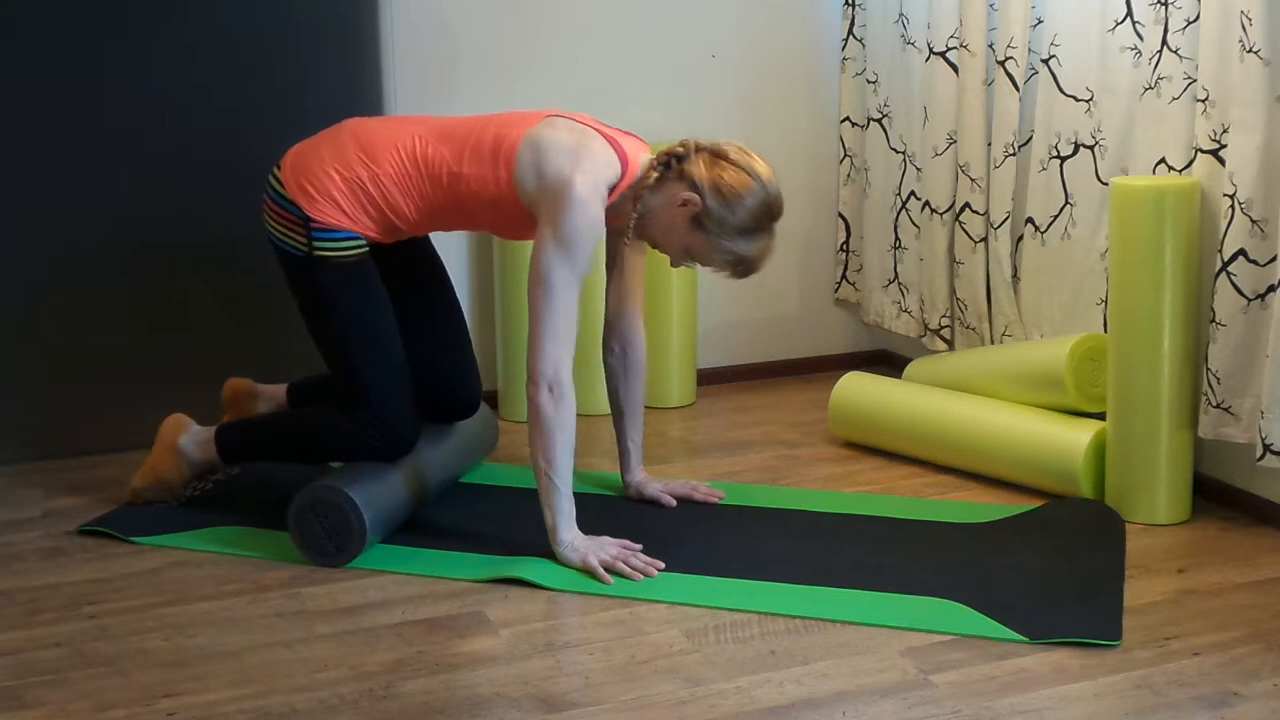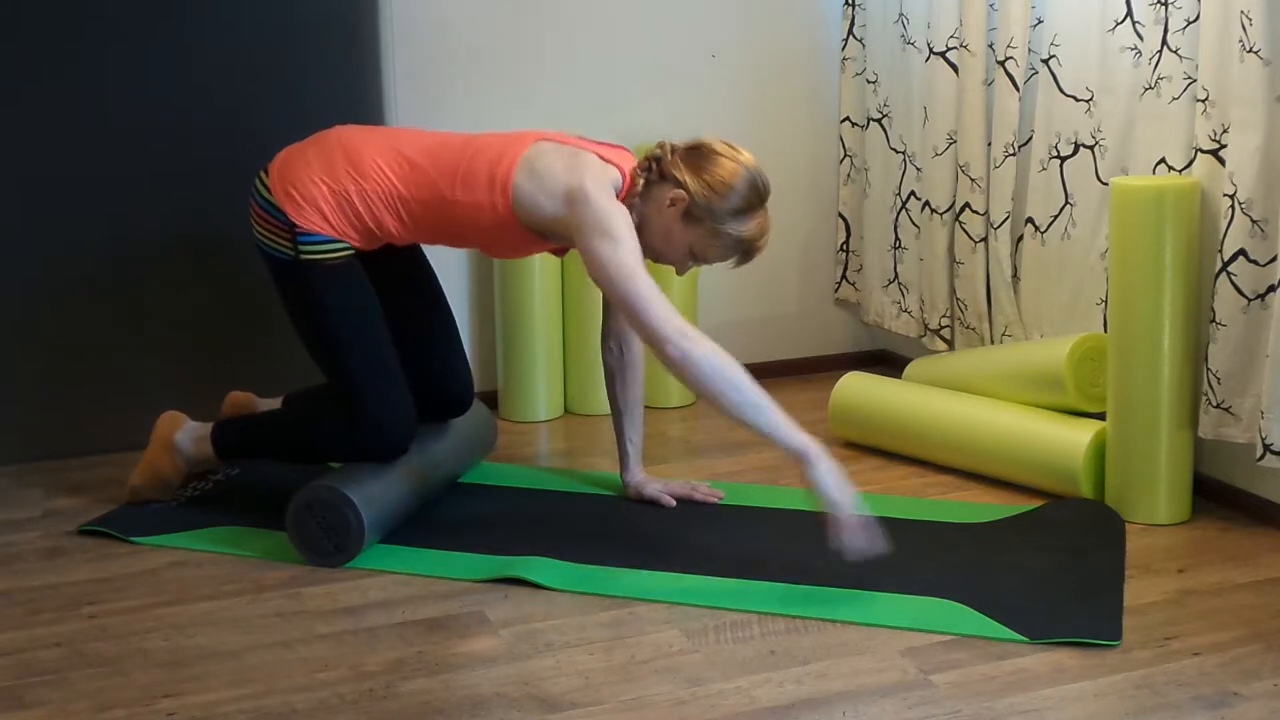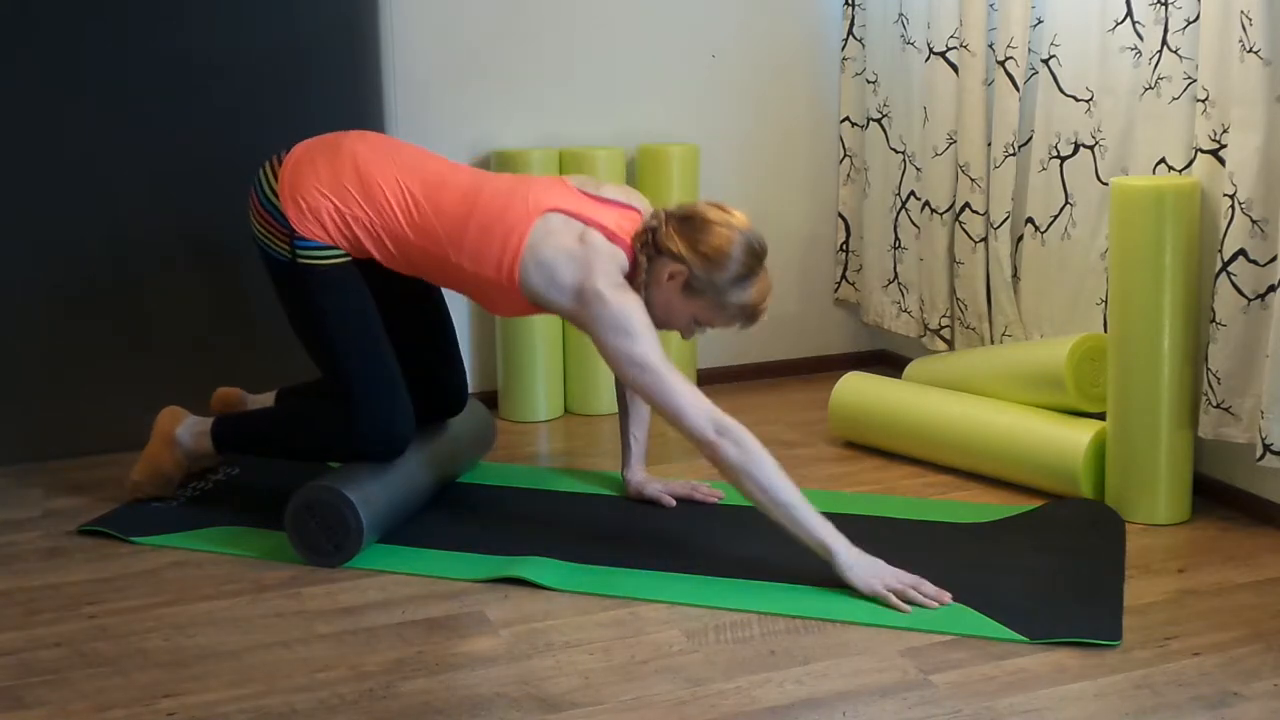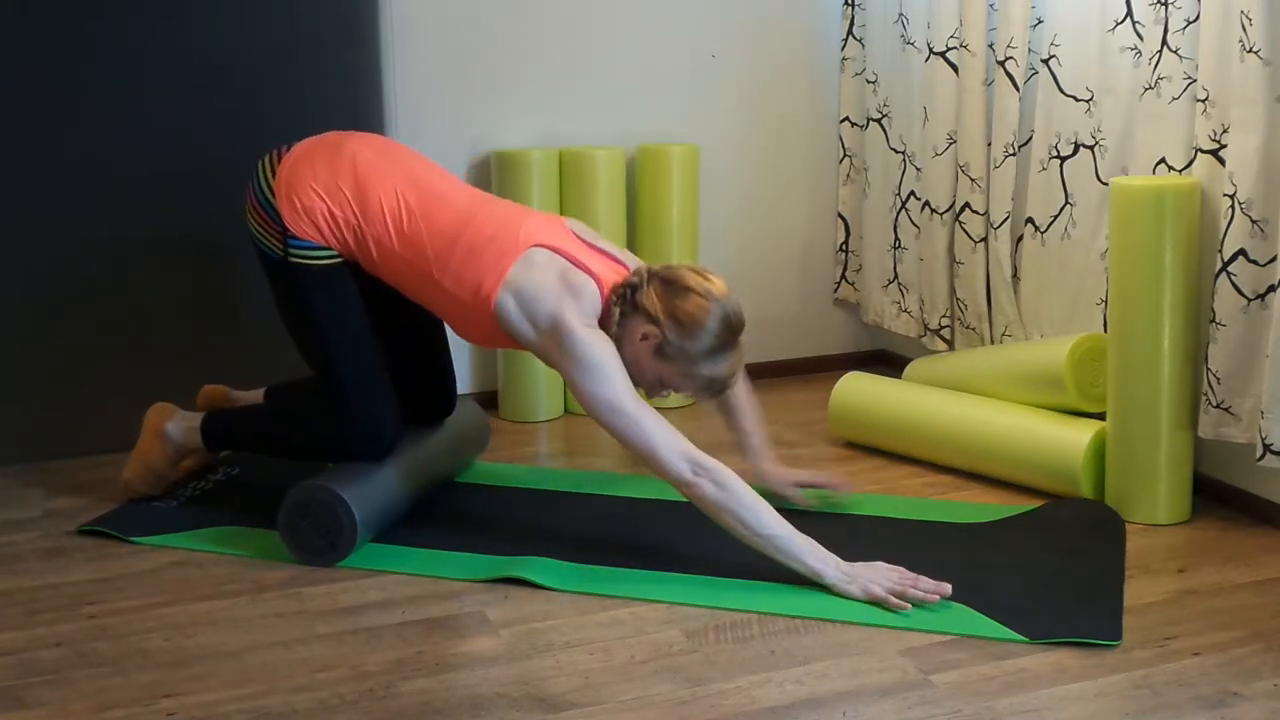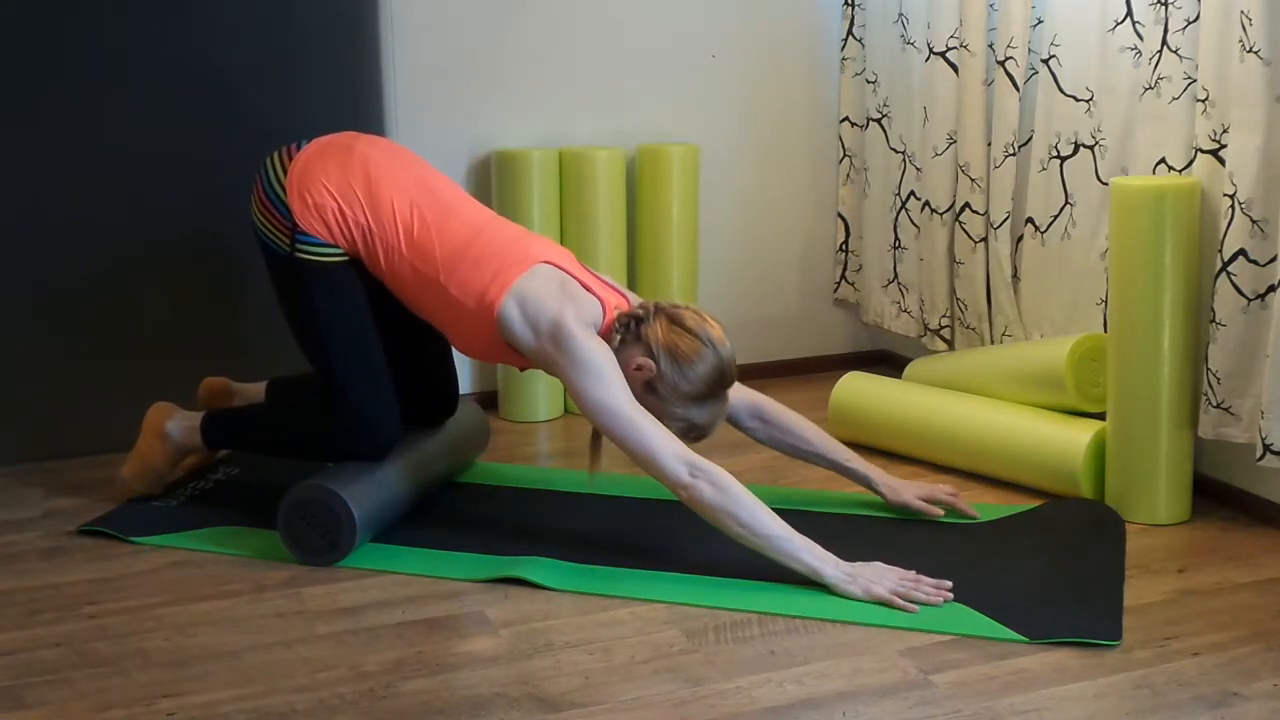
dt=0.5s
person 1, frame 1
left shoulder: (637, 184)
right shoulder: (584, 190)
left elbow: (626, 334)
right elbow: (549, 379)
left wrist: (635, 471)
right wrist: (565, 534)
left hip: (376, 201)
right hip: (320, 195)
left knee: (454, 397)
right knee: (387, 428)
left ankle: (264, 400)
right ankle: (196, 444)
person 1, frame 2
left shoulder: (658, 190)
right shoulder: (593, 201)
left elbow: (623, 334)
right elbow: (677, 343)
left wrist: (632, 467)
right wrist: (812, 456)
left hip: (373, 201)
right hip: (309, 202)
left knee: (447, 400)
right knee: (383, 430)
left ankle: (259, 411)
right ankle: (193, 441)
person 1, frame 3
left shoulder: (636, 216)
right shoulder: (600, 283)
left elbow: (634, 366)
right elbow: (716, 433)
left wrist: (635, 472)
right wrist: (846, 557)
left hip: (359, 176)
right hip: (306, 204)
left knee: (439, 403)
right knee: (382, 430)
left ankle: (253, 405)
right ankle: (195, 435)
person 1, frame 4
left shoulder: (630, 281)
right shoulder: (572, 324)
left elbow: (716, 360)
right elbow: (691, 474)
left wrist: (764, 458)
right wrist: (838, 572)
left hip: (357, 176)
right hip: (303, 202)
left knee: (428, 406)
right knee: (368, 431)
left ankle: (241, 403)
right ankle: (187, 429)
person 1, frame 5
left shoulder: (624, 318)
right shoulder: (573, 336)
left elbow: (750, 406)
right elbow: (690, 478)
left wrist: (880, 480)
right wrist: (839, 574)
left hip: (362, 176)
right hip: (308, 198)
left knee: (427, 406)
right knee: (367, 428)
left ankle: (242, 397)
right ankle: (189, 427)
